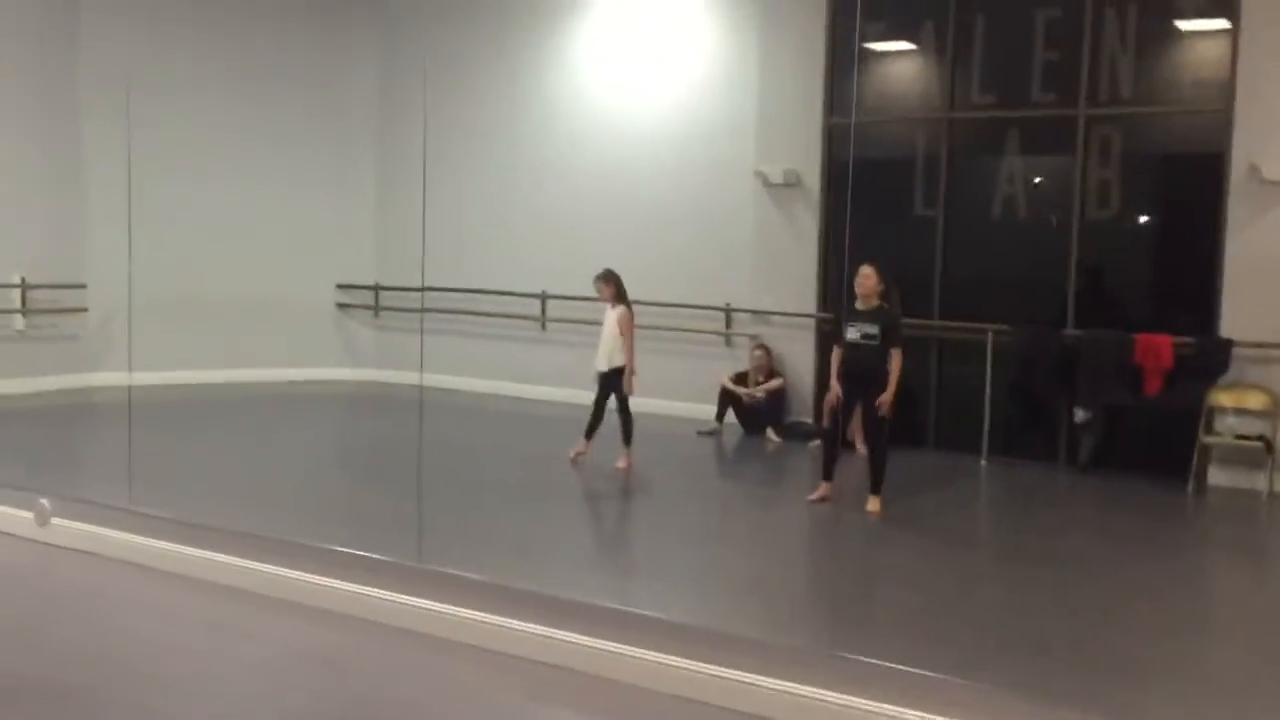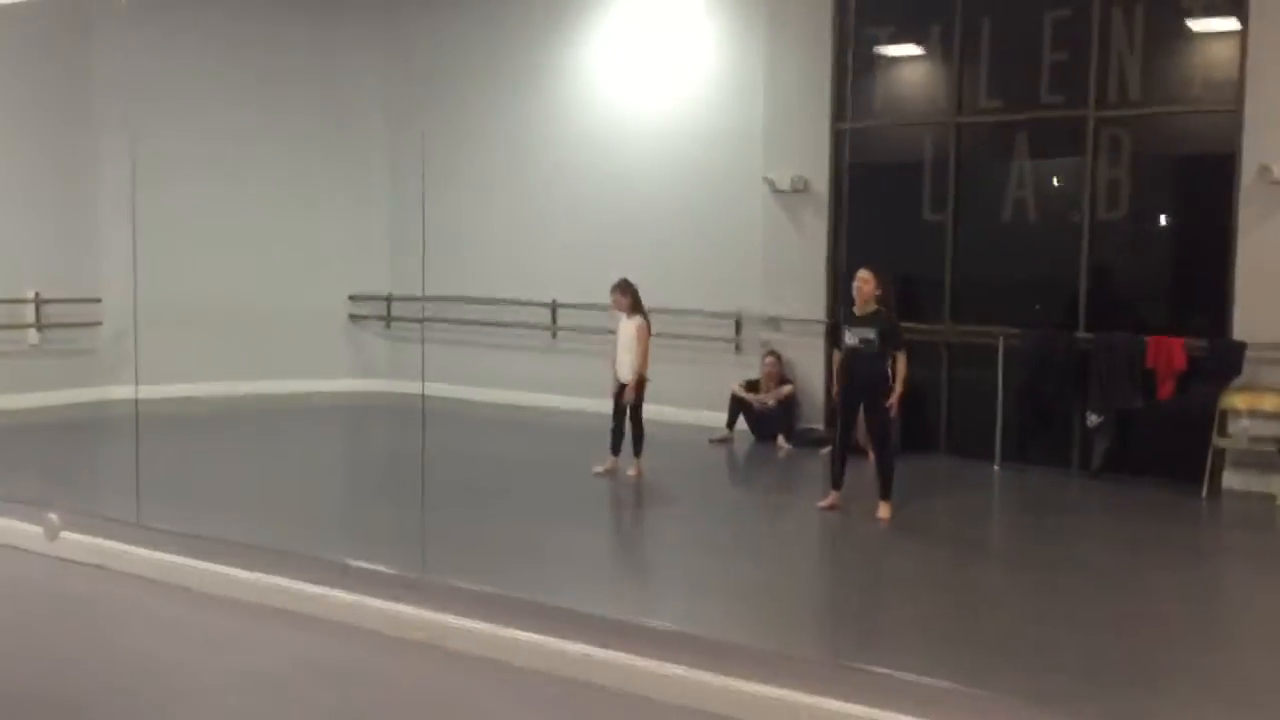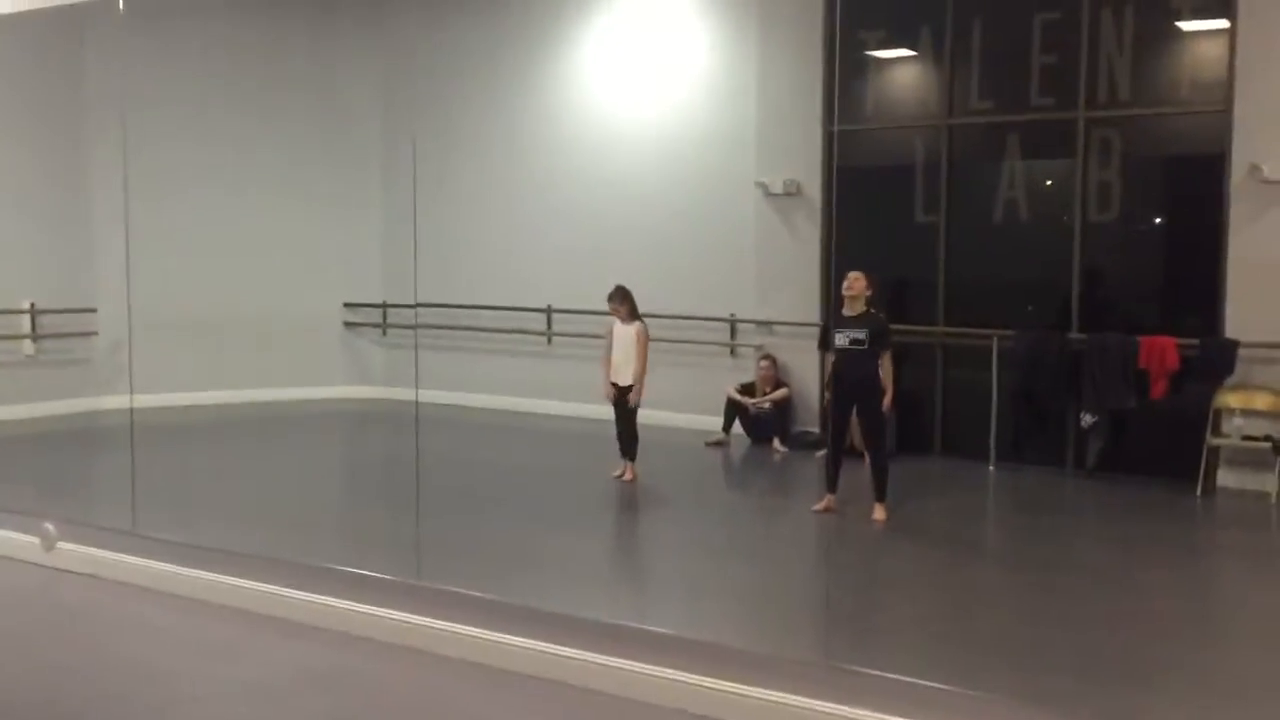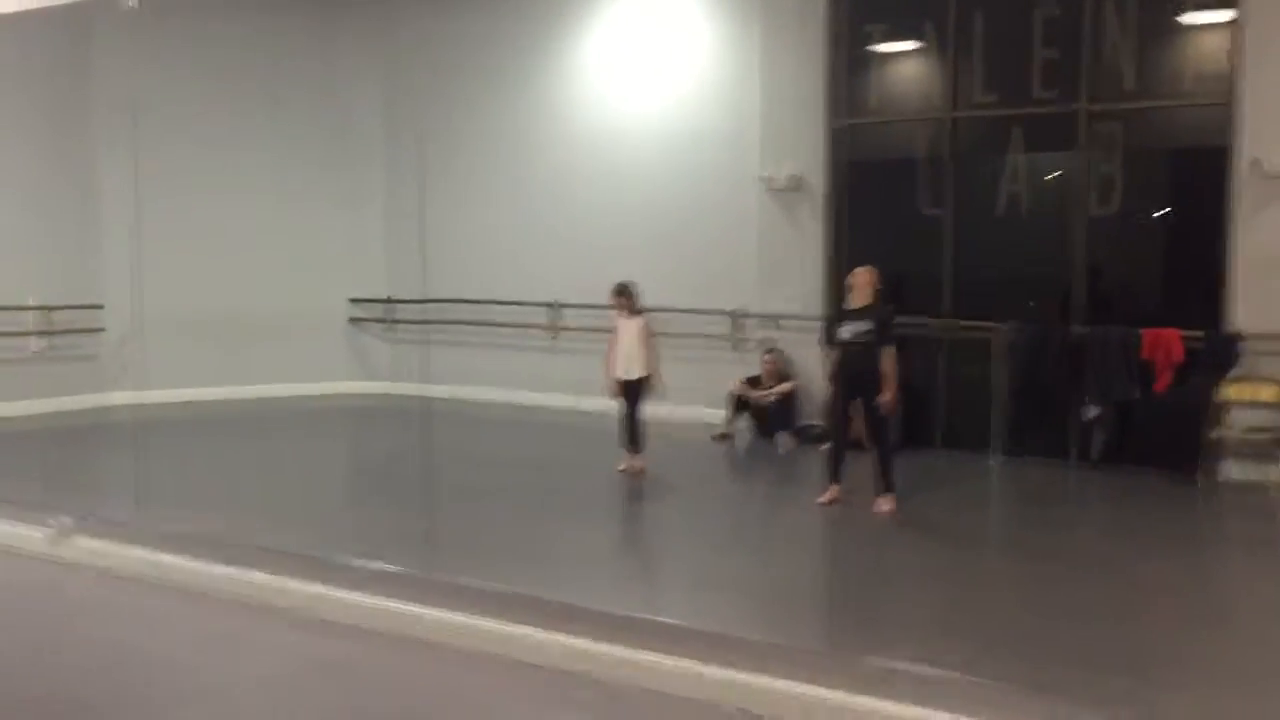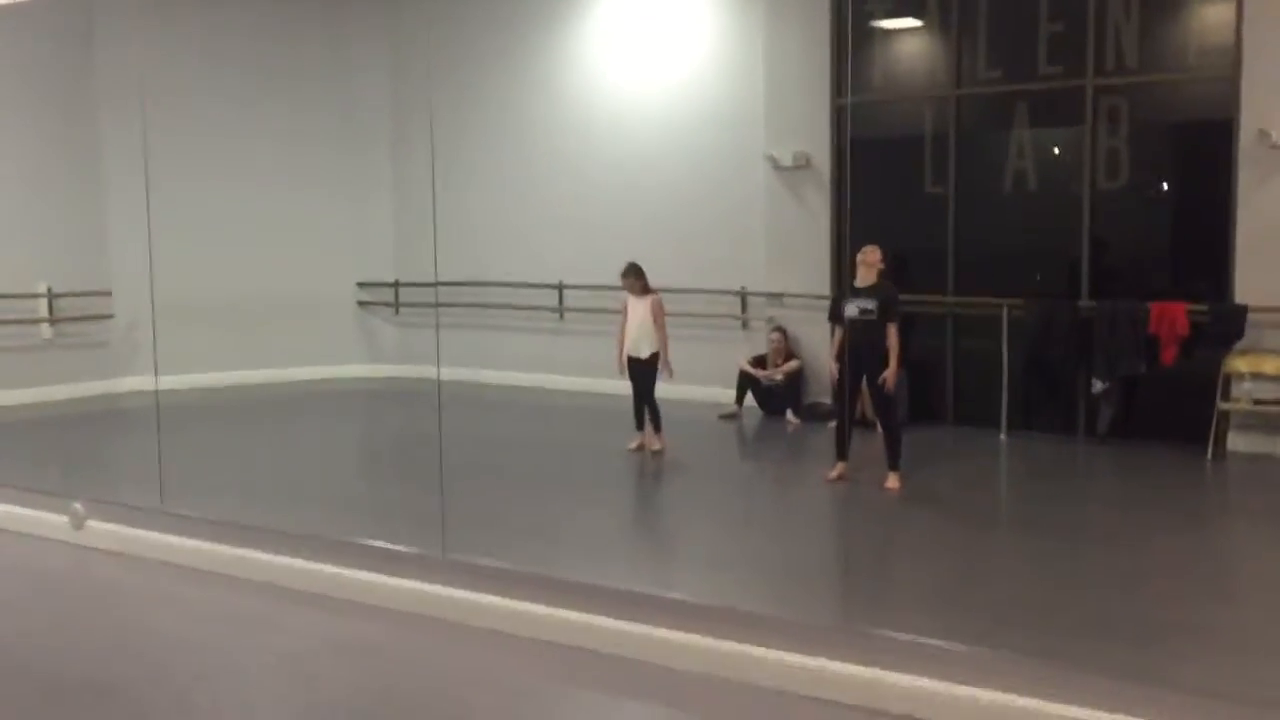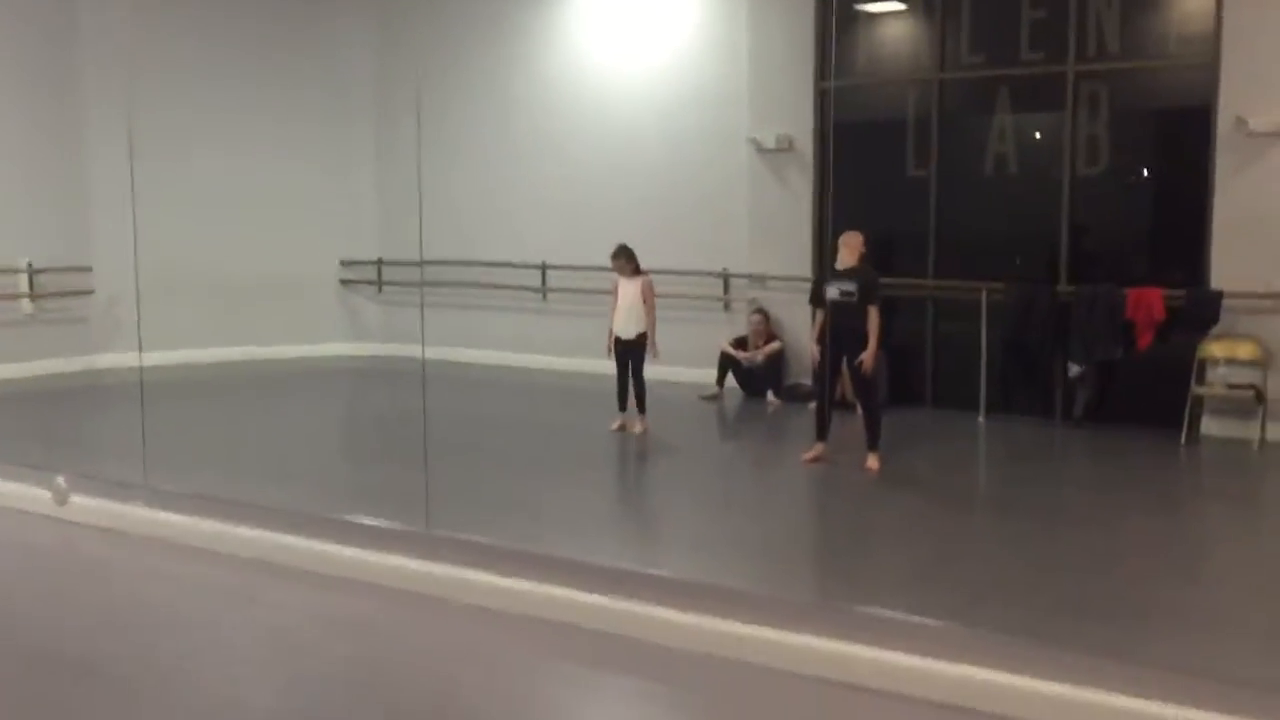
dt=0.3s
person 1, frame 1
left shoulder: (888, 317)
right shoulder: (846, 314)
left elbow: (896, 356)
right elbow: (837, 350)
left wrist: (890, 391)
right wrist: (833, 381)
left hip: (874, 386)
right hip: (846, 382)
left knee: (875, 439)
right knee: (832, 432)
left ankle: (875, 495)
right ankle: (826, 485)
person 1, frame 2
left shoulder: (887, 321)
right shoulder: (843, 319)
left elbow: (900, 357)
left wrist: (897, 390)
right wrist: (835, 384)
left hip: (877, 390)
right hip: (848, 388)
left knee: (880, 444)
right knee: (840, 440)
left ankle: (885, 501)
right ankle: (835, 493)
person 1, frame 3
left shoulder: (876, 322)
right shoulder: (832, 322)
left elbow: (885, 358)
left wrist: (888, 392)
right wrist: (827, 388)
left hip: (869, 391)
right hip: (839, 390)
left knee: (875, 446)
right knee: (834, 443)
left ankle: (880, 503)
right ankle: (830, 496)
person 1, frame 4
left shoulder: (881, 314)
right shoulder: (838, 316)
left elbow: (888, 353)
right elbow: (833, 352)
left wrist: (889, 387)
right wrist: (830, 381)
left hip: (872, 384)
right hip: (844, 382)
left knee: (879, 437)
right knee: (837, 432)
left ankle: (887, 494)
right ankle: (834, 487)
person 1, frame 5
left shoulder: (886, 292)
right shoulder: (844, 294)
left elbow: (892, 330)
right elbow: (839, 329)
left wrist: (893, 366)
right wrist: (834, 360)
left hip: (877, 361)
right hip: (849, 360)
left knee: (886, 415)
right knee: (842, 411)
left ankle: (893, 471)
right ankle: (841, 464)
person 1, frame 6
left shoulder: (866, 275)
right shoulder: (825, 277)
left elbow: (873, 313)
right elbow: (820, 312)
left wrist: (871, 348)
right wrist: (815, 343)
left hip: (858, 343)
right hip: (830, 342)
left knee: (867, 397)
right knee: (823, 392)
left ankle: (873, 452)
right ankle: (820, 445)
person 2, frame 1
left shoulder: (623, 313)
right shoulder: (609, 309)
left elbow: (629, 346)
left wrist: (628, 375)
right wrist: (600, 369)
left hip: (619, 369)
right hip: (606, 368)
left knee: (623, 409)
right knee: (598, 405)
left ankle: (626, 453)
right ankle: (584, 444)
person 2, frame 2
left shoulder: (640, 322)
right shoulder: (622, 320)
left elbow: (642, 357)
right elbow: (616, 350)
left wrist: (632, 384)
right wrist: (614, 377)
left hip: (635, 380)
right hip: (619, 378)
left knee: (635, 419)
right knee: (617, 418)
left ankle: (636, 463)
right ankle: (612, 461)
person 2, frame 3
left shoulder: (639, 328)
right shoulder: (613, 326)
left elbow: (642, 362)
right elbow: (607, 356)
left wrist: (637, 389)
right wrist: (607, 383)
left hip: (632, 384)
right hip: (616, 383)
left knee: (630, 424)
right knee: (619, 424)
left ankle: (631, 466)
right ankle: (624, 463)
person 2, frame 4
left shoulder: (642, 322)
right shoulder: (618, 321)
left elbow: (650, 352)
right elbow: (612, 350)
left wrist: (654, 378)
right wrist: (611, 378)
left hip: (639, 376)
right hip: (622, 376)
left knee: (631, 415)
right knee: (627, 415)
left ankle: (636, 457)
right ankle: (630, 455)
person 2, frame 5
left shoulder: (654, 301)
right shoulder: (628, 301)
left elbow: (661, 331)
right elbow: (623, 329)
left wrist: (665, 358)
right wrist: (619, 356)
left hip: (650, 355)
right hip: (632, 355)
left knee: (648, 396)
right knee: (637, 396)
left ankle: (658, 437)
right ankle: (640, 436)
person 2, frame 6
left shoulder: (644, 282)
right shoulder: (618, 281)
left elbow: (650, 312)
right elbow: (614, 309)
left wrist: (652, 340)
right wrist: (610, 336)
left hip: (637, 337)
right hip: (620, 336)
left knee: (637, 377)
right knee: (621, 377)
left ankle: (641, 419)
right ankle: (622, 417)
